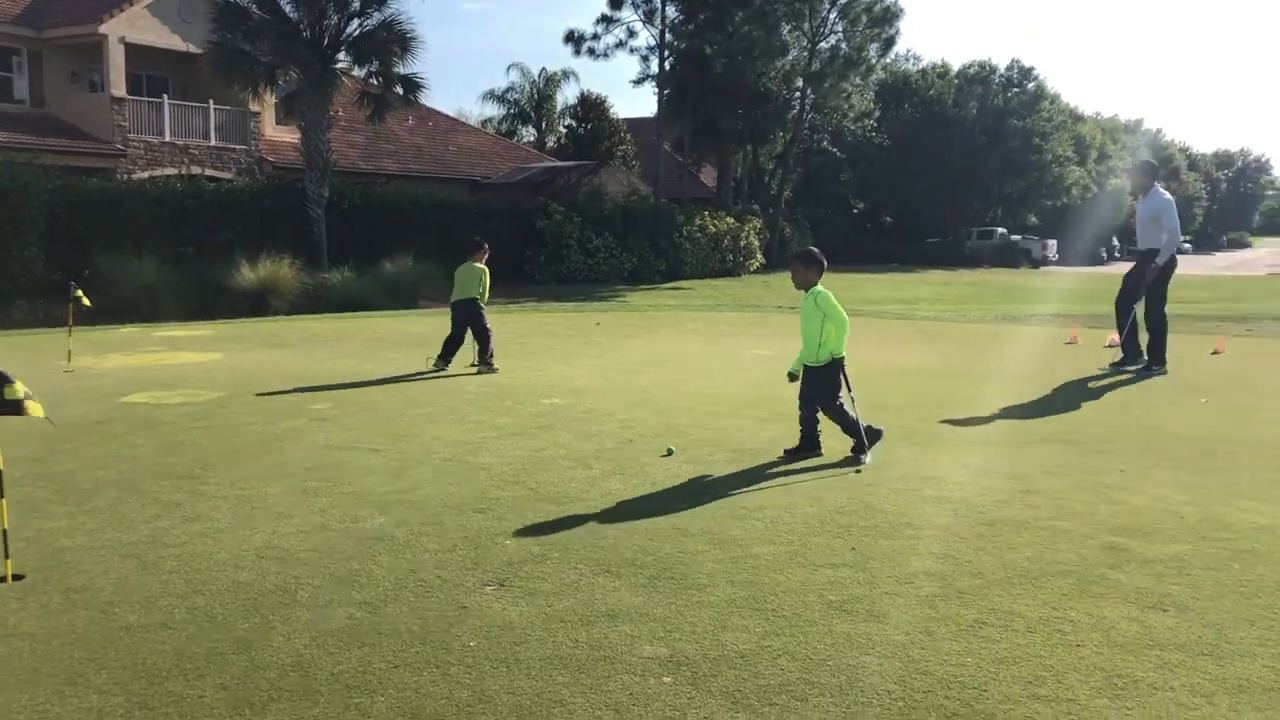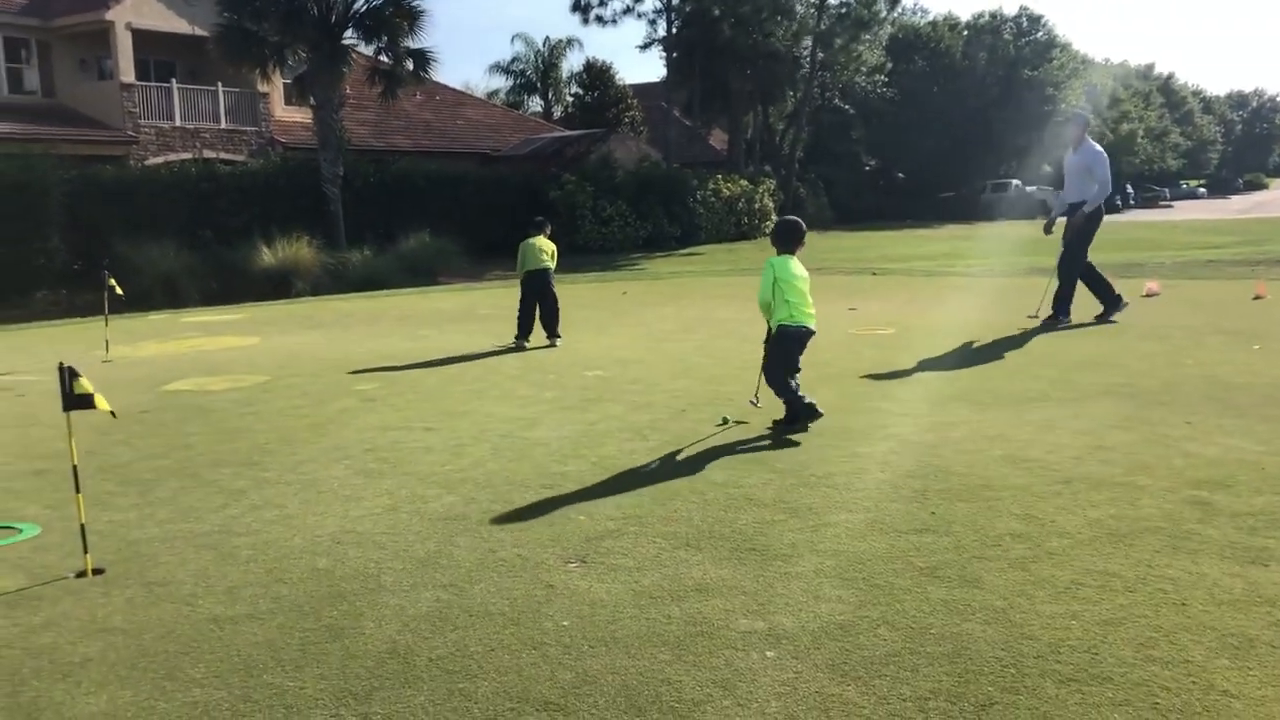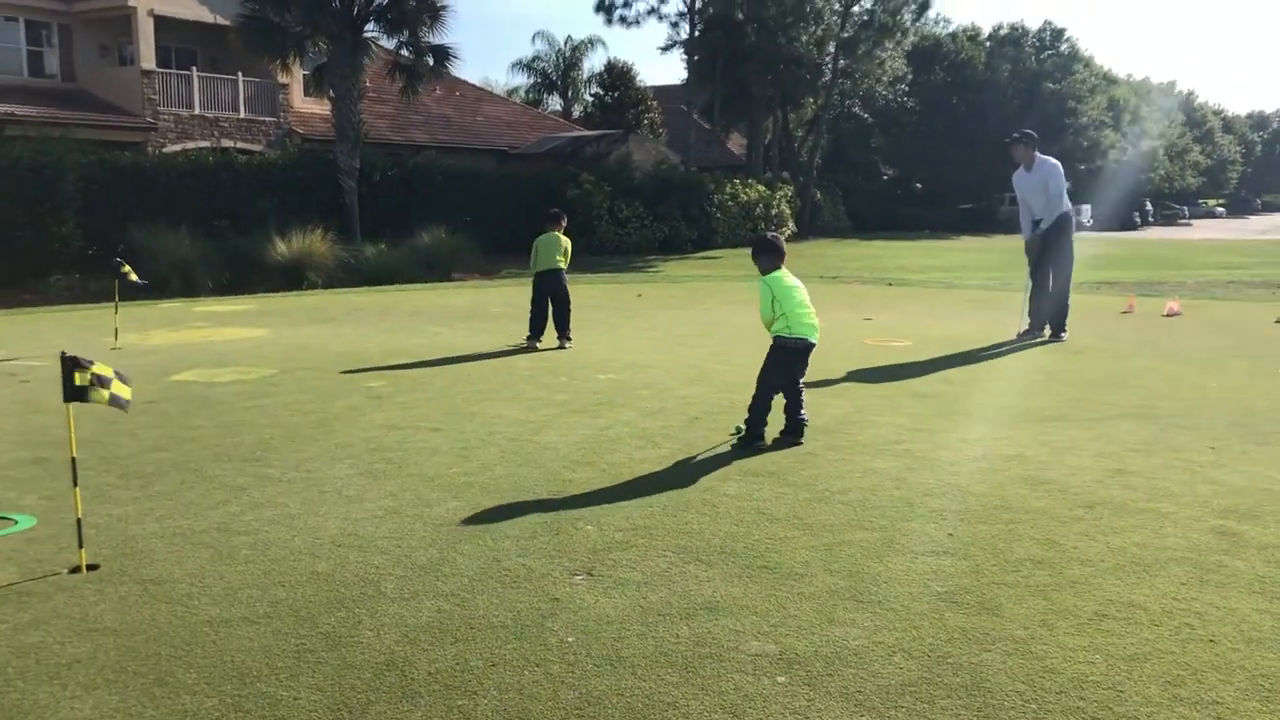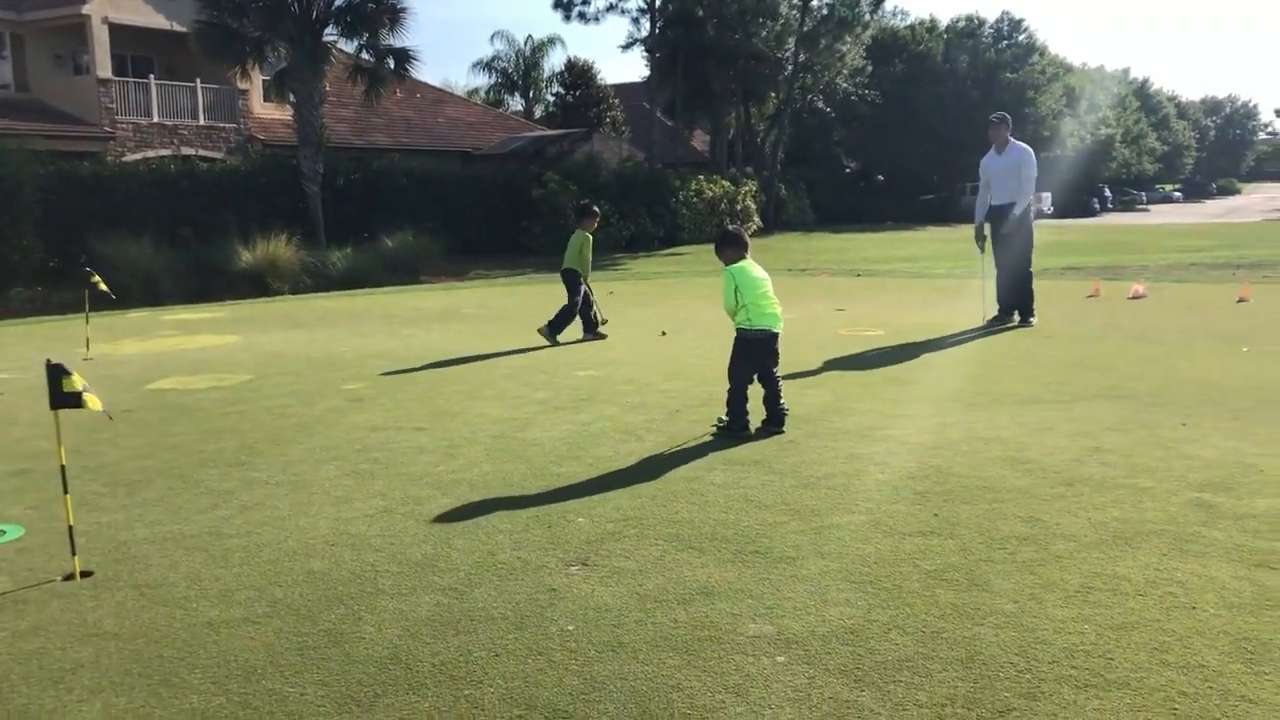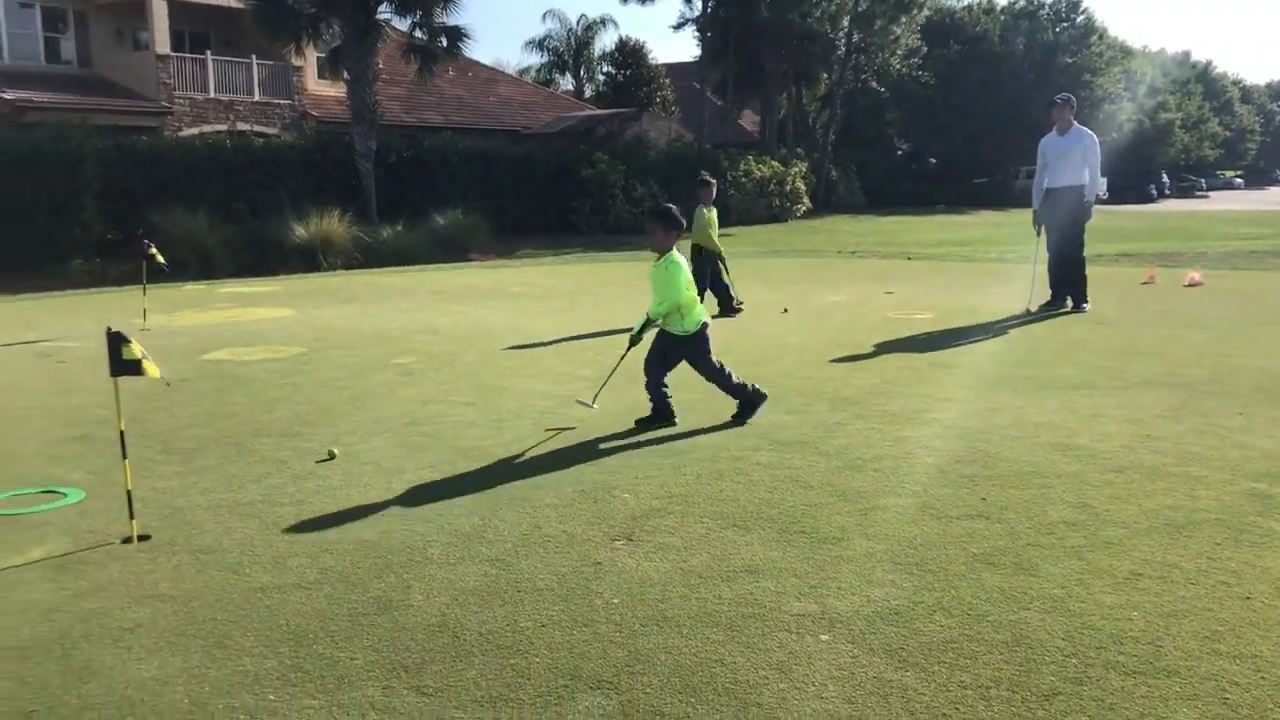
dt=1s
person 1, frame 1
left shoulder: (821, 296)
right shoulder: (807, 299)
left elbow: (842, 321)
left wrist: (837, 353)
right wrist: (795, 367)
left hip: (827, 363)
right hip: (811, 363)
left knee: (831, 406)
right knee: (806, 405)
left ankle: (865, 436)
right ankle: (809, 444)
person 1, frame 2
left shoulder: (772, 264)
right shoulder: (801, 269)
left elbow: (766, 298)
left wrist: (770, 320)
right wrist: (774, 324)
left hip: (787, 326)
right hip: (805, 326)
left knee: (773, 371)
right knee: (787, 371)
left ankle: (802, 409)
right ankle: (795, 417)
person 1, frame 3
left shoulder: (768, 282)
right shoulder: (795, 281)
left elbow: (767, 316)
left wrist: (775, 331)
left hip: (787, 340)
right hip: (808, 338)
left knee: (766, 386)
right knee: (794, 386)
left ankle: (754, 434)
right ankle: (794, 430)
person 1, frame 4
left shoulder: (731, 271)
right shoulder: (760, 272)
left elbow: (730, 305)
left wrist: (739, 321)
left hip: (750, 331)
right hip: (772, 329)
left knee: (738, 378)
right knee: (770, 376)
left ankle: (737, 423)
right ankle: (775, 420)
person 1, frame 5
left shoulder: (674, 264)
right shoulder: (658, 264)
left elbow: (674, 300)
right elbow: (660, 300)
left wrist: (651, 316)
right wrist: (641, 329)
left hip: (690, 328)
right hip: (670, 329)
left knee: (710, 371)
right knee: (653, 367)
left ankle: (750, 398)
right ankle: (662, 413)
person 2, frame 1
left shoulder: (1163, 200)
right shoulder: (1144, 199)
left elbow: (1174, 236)
left wrist: (1157, 264)
right wrist: (1145, 263)
left hip: (1160, 261)
right hip: (1146, 258)
left knee: (1154, 311)
right knee: (1123, 303)
left ankle: (1157, 362)
right ankle: (1133, 355)
person 2, frame 2
left shoulder: (1095, 153)
right shoulder: (1070, 154)
left elbow: (1104, 188)
left wrist: (1083, 212)
right wrist: (1054, 216)
left hip: (1088, 212)
right hip: (1075, 212)
left knee: (1069, 262)
right knee: (1079, 262)
left ankle: (1061, 312)
right ankle: (1112, 301)
person 2, frame 3
left shoulder: (1051, 167)
right shoulder: (1018, 177)
left elbow: (1057, 202)
right elbow: (1024, 209)
left wrist: (1040, 231)
right wrist: (1028, 238)
left hip: (1059, 222)
right hip: (1038, 225)
left knee: (1060, 276)
right knee: (1038, 277)
left ankle: (1059, 327)
right ankle: (1037, 325)
person 2, frame 4
left shoulder: (1023, 152)
right shoulder: (987, 160)
left elbow: (1028, 187)
right elbow: (983, 193)
left wrist: (1014, 215)
right wrist: (979, 224)
left hip: (1020, 212)
right hip: (997, 213)
left knee: (1021, 265)
right knee: (1003, 266)
left ankle: (1027, 313)
right ankle: (1006, 311)
person 2, frame 5
left shoulder: (1086, 137)
right shoulder: (1046, 141)
left elbow: (1094, 171)
right elbow: (1040, 174)
left wrist: (1089, 201)
right wrist: (1036, 206)
left hip: (1075, 195)
right hip: (1052, 197)
left knee: (1074, 248)
right knee: (1055, 250)
left ankle: (1080, 298)
right ankle: (1058, 296)
